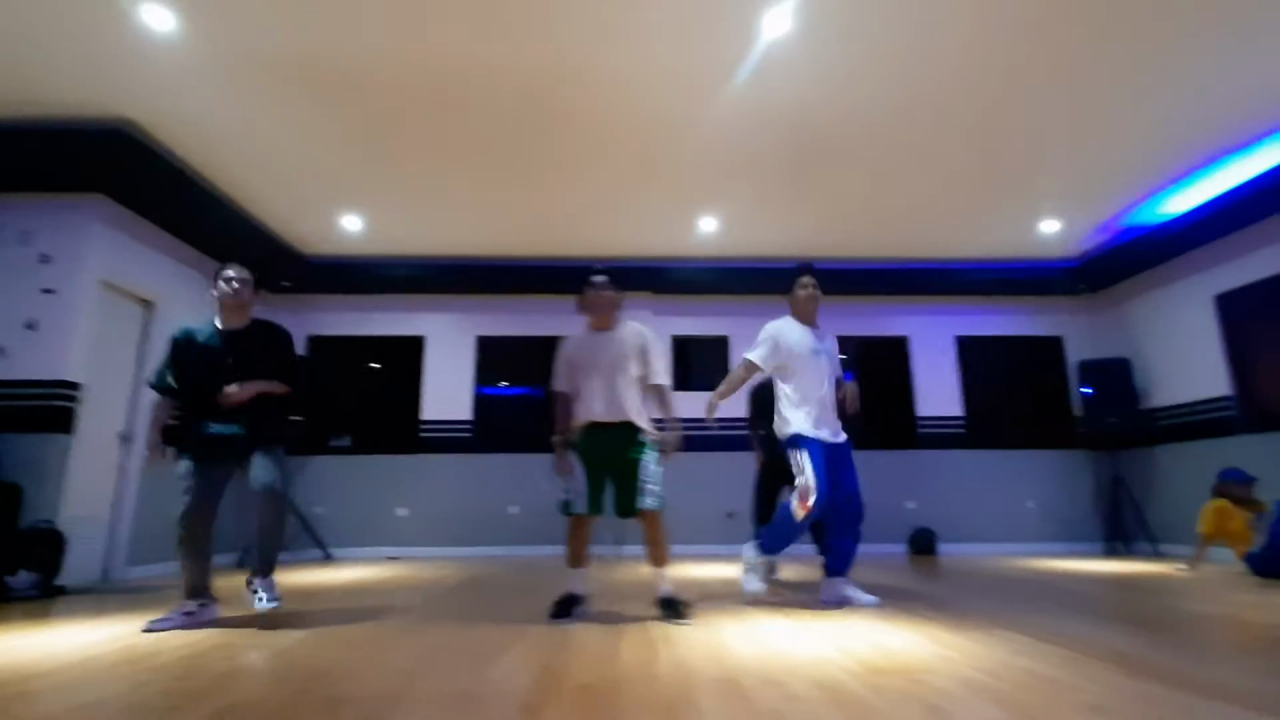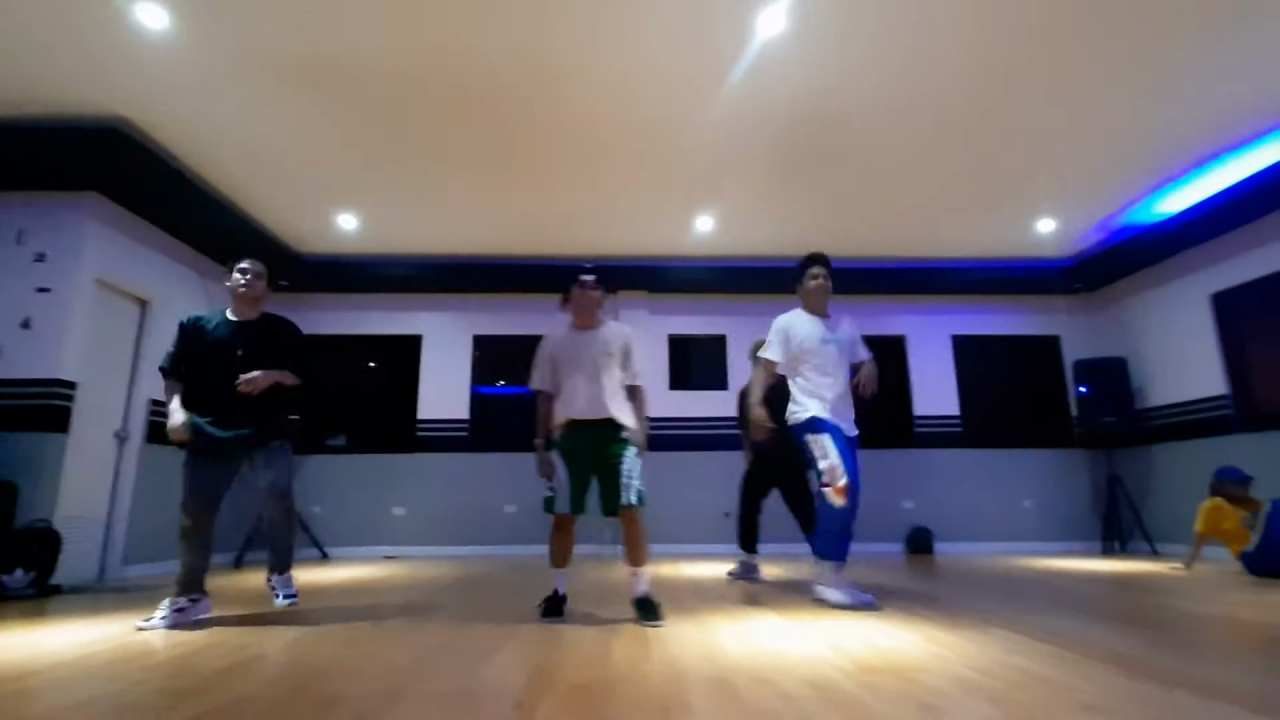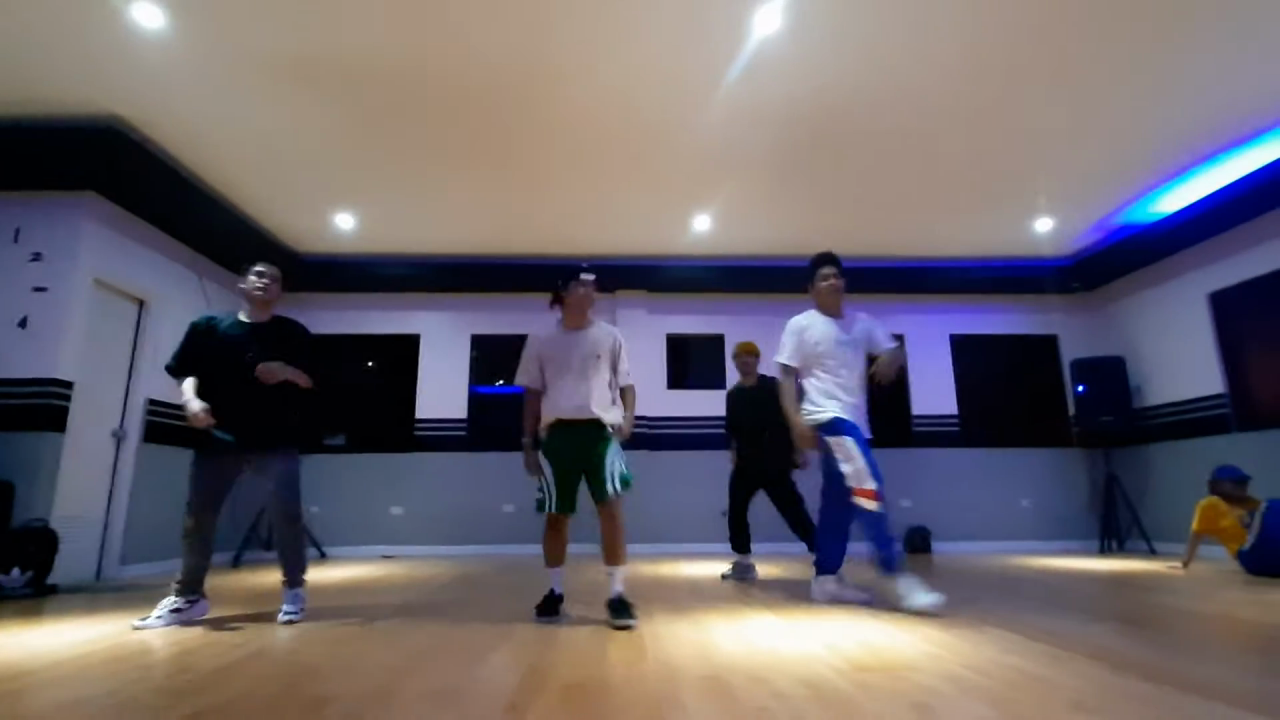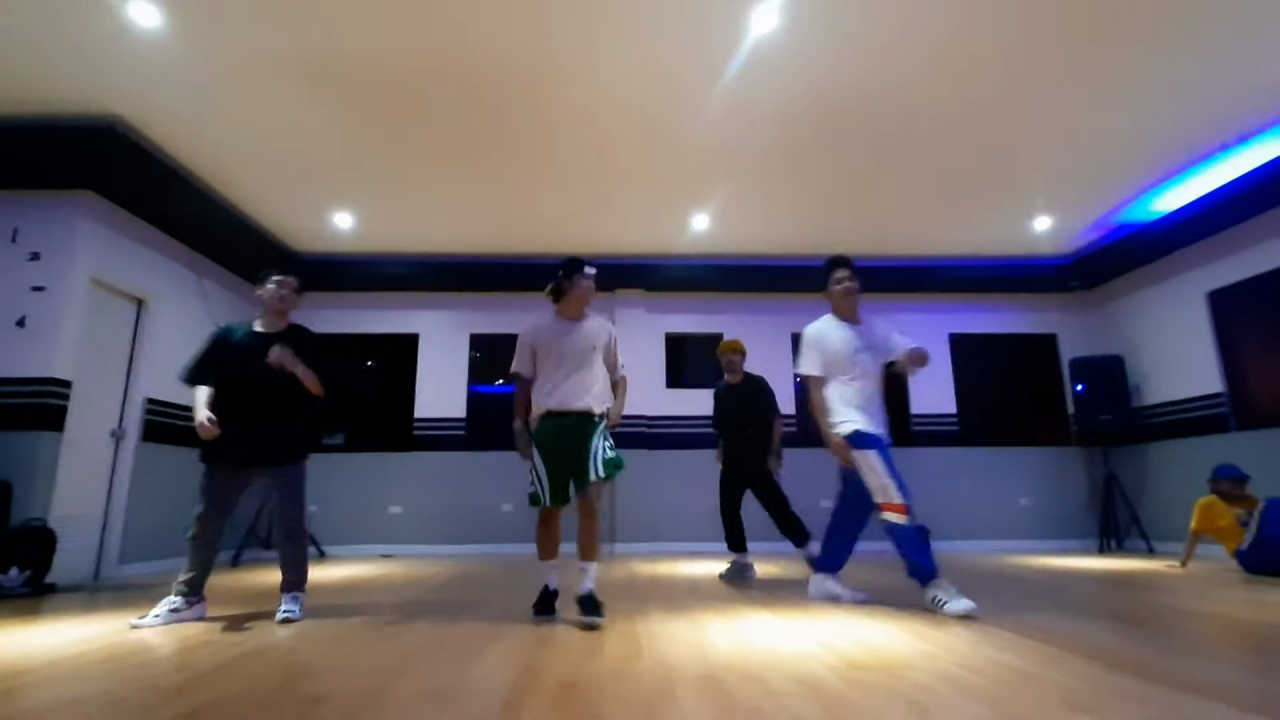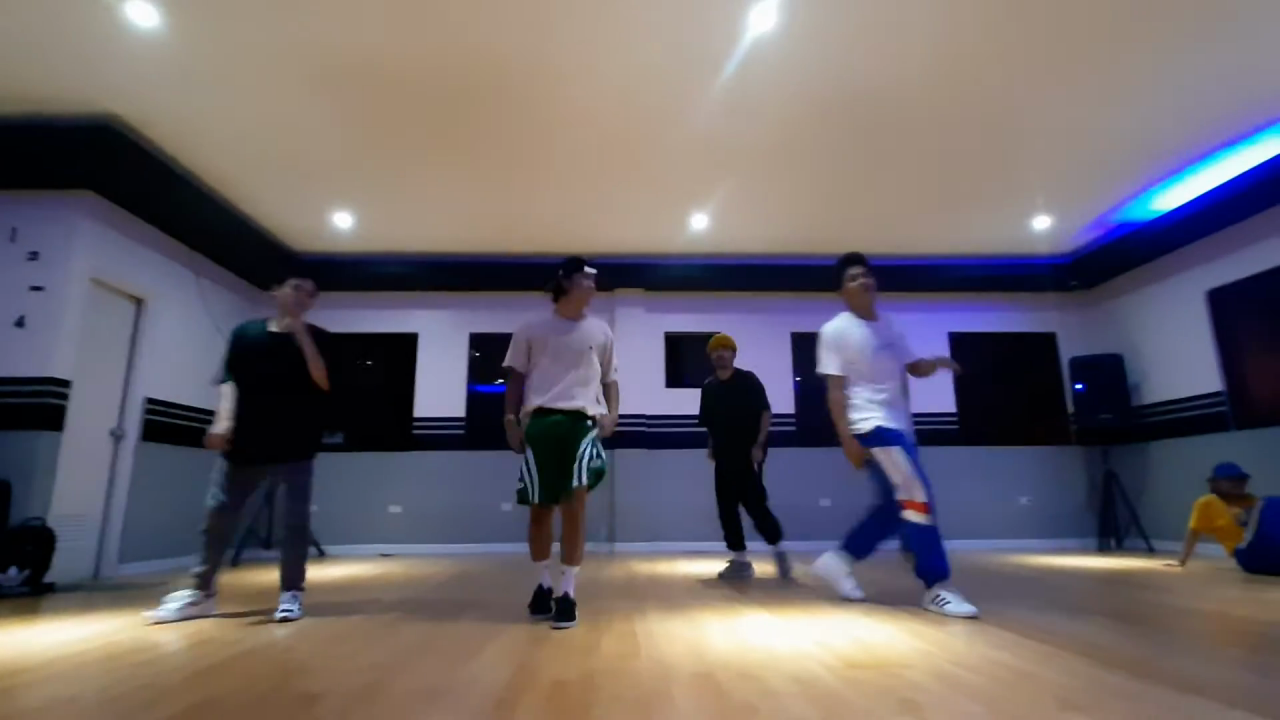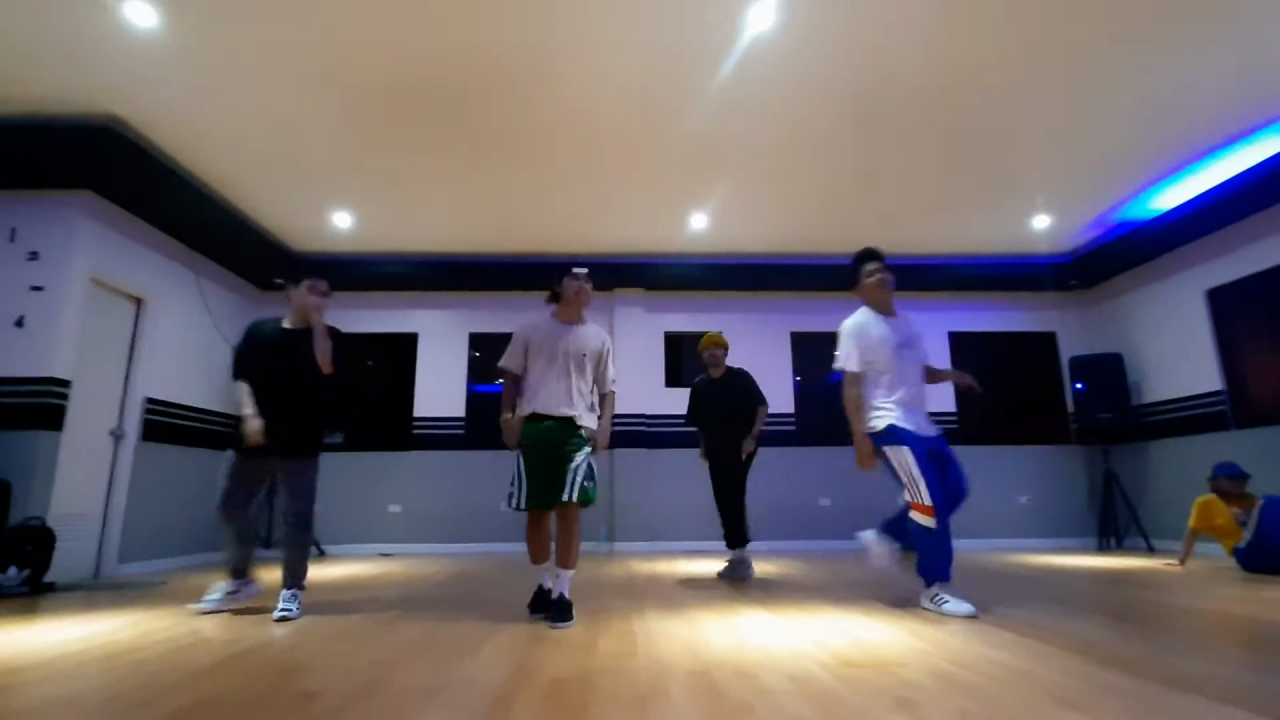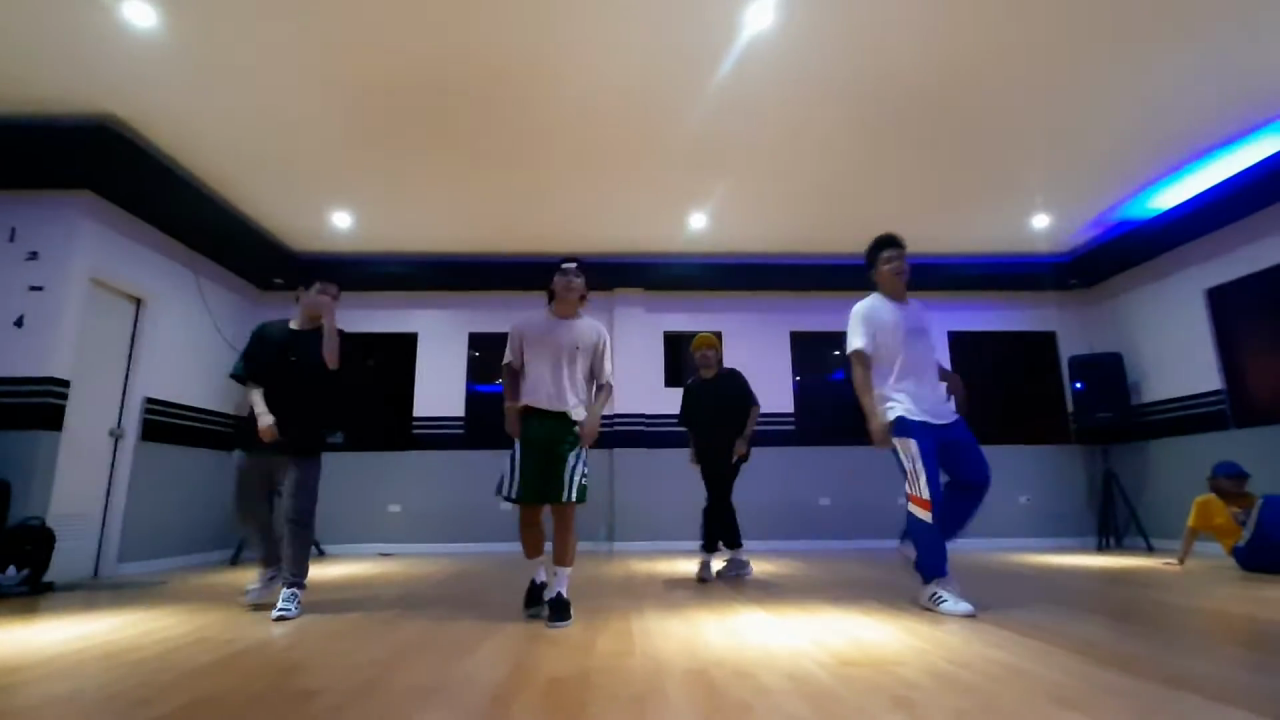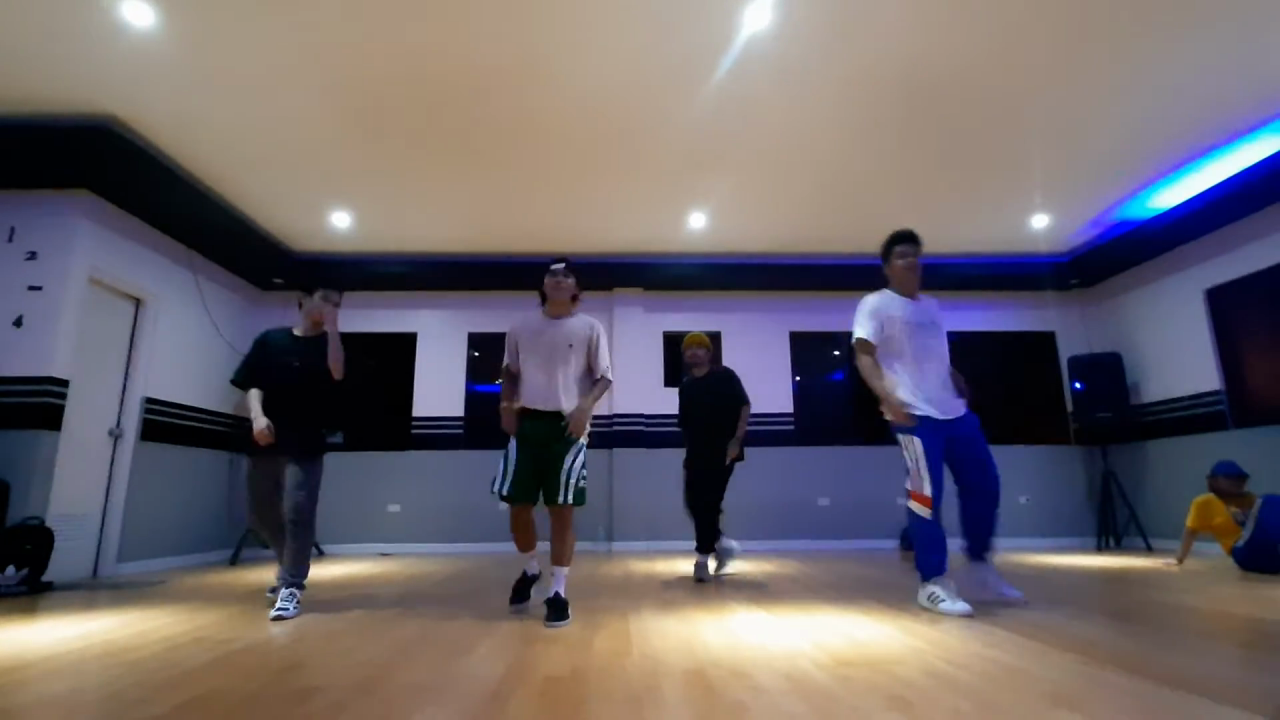
dt=0.1s
person 1, frame 1
left shoulder: (828, 337)
right shoulder: (778, 331)
right elbow: (748, 367)
left wrist: (849, 386)
right wrist: (719, 394)
left hip: (832, 432)
right hip: (800, 431)
left knee: (849, 506)
right knee: (813, 499)
left ankle: (836, 581)
right ankle: (758, 554)
person 1, frame 2
left shoulder: (844, 326)
right shoulder: (787, 324)
left elbow: (863, 361)
right elbow: (765, 368)
left wrist: (869, 372)
right wrist: (757, 410)
left hip: (845, 422)
right hip: (813, 418)
left knee: (845, 497)
right knee: (842, 483)
left ankle: (832, 578)
right ankle: (828, 570)
person 1, frame 3
left shoulder: (861, 322)
right shoulder: (800, 326)
left elbow: (894, 351)
right elbow: (787, 375)
left wrist: (889, 360)
right wrist: (796, 419)
left hip: (854, 420)
right hip: (830, 418)
left knee: (839, 503)
right knee: (868, 488)
left ankle: (826, 578)
right ankle: (897, 578)
person 1, frame 4
left shoulder: (873, 328)
right shoulder: (817, 334)
left elbow: (905, 360)
right elbow: (815, 388)
left wrist: (916, 355)
right wrist: (831, 434)
left hip: (873, 428)
right hip: (853, 430)
left knee: (853, 509)
right knee: (894, 502)
left ankle: (823, 577)
right ankle: (933, 586)
person 1, frame 5
left shoulder: (888, 326)
right shoulder: (835, 331)
left elbow: (914, 367)
right elbow: (835, 389)
left wrist: (938, 363)
right wrist: (847, 438)
left hip: (898, 425)
right hip: (873, 427)
left knee: (893, 505)
right knee: (916, 499)
left ankle: (839, 560)
right ankle: (937, 587)
person 1, frame 6
left shoulder: (905, 323)
right shoulder: (855, 327)
right elbow: (852, 386)
left wrist: (950, 375)
right wrist: (861, 439)
left hip: (922, 424)
right hip: (893, 427)
left knee: (952, 489)
right knee: (926, 501)
left ankle: (884, 538)
right ankle: (935, 587)
person 1, frame 7
left shoulder: (917, 310)
right shoulder: (866, 311)
right elbow: (860, 367)
left wrist: (950, 376)
right wrist: (874, 416)
left hip: (941, 414)
right hip: (904, 416)
left knee: (976, 477)
right knee: (926, 496)
left ankle: (923, 540)
right ankle: (934, 585)
person 1, frame 8
left shoulder: (930, 307)
right shoulder: (875, 305)
right elbow: (863, 354)
left wrist: (956, 378)
right wrist: (886, 394)
left hip: (953, 410)
right hip: (914, 412)
left knee: (983, 483)
right knee: (926, 492)
left ankle: (979, 563)
right ankle: (933, 583)
person 2, frame 1
left shoulder: (639, 336)
right shoulder: (571, 346)
left elbow: (658, 384)
right elbow: (564, 396)
left wrist: (671, 426)
right wrist: (560, 442)
left hip: (634, 433)
right hip: (590, 434)
left knee: (649, 513)
right knee: (580, 516)
left ankle: (666, 593)
right ankle: (574, 593)
person 2, frame 2
left shoulder: (620, 336)
right shoulder: (552, 344)
left elbow: (636, 387)
right elbow: (545, 397)
left wrist: (641, 425)
right wrist: (541, 444)
left hip: (615, 431)
right hip: (570, 433)
left knee: (628, 512)
right knee: (564, 516)
left ankle: (642, 593)
right ankle: (559, 592)
person 2, frame 3
left shoulder: (609, 336)
right shoulder: (540, 342)
left elbow: (625, 384)
right elbow: (532, 394)
left wrist: (628, 418)
right wrist: (528, 442)
left hip: (600, 430)
right hip: (558, 432)
left knee: (610, 508)
right knee: (556, 516)
left ankle: (617, 594)
right ankle: (554, 592)
person 2, frame 4
left shoulder: (604, 330)
right shoulder: (535, 333)
left elbow: (618, 374)
right elbow: (523, 380)
left wrist: (618, 405)
right wrist: (520, 426)
left hip: (590, 420)
right hip: (549, 424)
left knee: (589, 500)
right knee: (549, 508)
left ankle: (588, 591)
right ankle: (550, 586)
person 2, frame 5
left shoulder: (601, 332)
right shoulder: (532, 329)
left elbow: (609, 378)
right elbow: (515, 375)
left wrist: (611, 412)
right wrist: (511, 419)
left hip: (582, 422)
right hip: (540, 421)
left knee: (574, 505)
right knee: (540, 508)
left ankle: (567, 593)
right ankle: (544, 585)
person 2, frame 6
left shoulder: (598, 338)
right shoulder: (529, 331)
left elbow: (606, 388)
right elbow: (512, 375)
left wrist: (605, 424)
right wrist: (509, 415)
left hip: (577, 429)
right hip: (534, 427)
left knee: (568, 511)
right knee: (535, 512)
left ankle: (562, 595)
right ankle: (545, 586)
person 2, frame 7
left shoulder: (595, 331)
right shoulder: (526, 326)
left elbow: (604, 382)
right elbow: (512, 368)
left wrist: (594, 416)
right wrist: (510, 406)
left hip: (571, 424)
right hip: (531, 422)
left knee: (564, 508)
right knee: (528, 508)
left ankle: (560, 593)
right ankle: (539, 579)
person 2, frame 8
left shoulder: (590, 329)
right shoulder: (522, 329)
left elbow: (603, 378)
right elbow: (511, 372)
left wrist: (584, 408)
right wrist: (507, 406)
left hip: (568, 425)
right hip: (527, 421)
left knee: (562, 509)
right knee: (519, 505)
left ankle: (558, 594)
right ankle: (529, 570)
person 3, frame 1
left shoulder: (274, 336)
right shoulder: (189, 338)
left elbow: (289, 384)
right elbow: (168, 392)
left wrist: (256, 387)
right wrist: (154, 437)
left hip: (260, 438)
right hip: (204, 443)
left knee: (272, 492)
right knee: (191, 517)
left ankle: (262, 577)
right ankle: (198, 601)
person 3, frame 2
left shoulder: (282, 330)
right shoulder: (197, 327)
left elbow: (296, 378)
right elbow: (175, 375)
left wrist: (272, 376)
right wrist: (175, 409)
left hip: (266, 434)
right hip: (211, 435)
left knee: (279, 494)
right knee: (195, 514)
left ankle: (279, 575)
right ankle: (190, 596)
person 3, frame 3
left shoulder: (293, 334)
right shoulder: (209, 328)
left elbow: (309, 382)
right elbow: (186, 372)
left wrist: (286, 371)
right wrist: (191, 399)
left hip: (275, 438)
right hip: (218, 437)
left knee: (286, 508)
right knee: (198, 514)
left ankle: (293, 587)
right ankle: (188, 597)
person 3, frame 4
left shoulder: (305, 342)
right shoulder: (228, 337)
left elbow: (319, 390)
right elbow: (204, 379)
left wrist: (293, 366)
right wrist: (201, 409)
left hip: (285, 449)
right hip: (231, 447)
left knee: (290, 522)
right knee: (206, 519)
left ankle: (292, 593)
right ankle: (188, 597)
person 3, frame 5
left shoulder: (316, 339)
right shoulder: (246, 334)
left elbow: (323, 382)
right elbow: (231, 379)
left wrist: (302, 335)
right wrist: (224, 418)
left hip: (294, 446)
right hip: (246, 442)
left knee: (295, 520)
right knee: (219, 513)
left ankle: (292, 592)
right ankle: (200, 592)
person 3, frame 6
left shoulder: (327, 335)
right shoulder: (258, 331)
left elbow: (325, 368)
right elbow: (243, 378)
left wrist: (317, 318)
right wrist: (250, 415)
left hip: (300, 442)
right hip: (256, 437)
left knee: (297, 515)
right knee: (232, 505)
left ankle: (292, 590)
right ankle: (239, 580)
person 3, frame 7
left shoulder: (330, 337)
right shoulder: (267, 333)
left elbow: (332, 363)
right elbow: (251, 379)
left wrist: (328, 318)
right wrist: (261, 412)
left hip: (303, 440)
right hip: (263, 436)
left knee: (298, 514)
right knee: (248, 505)
left ankle: (292, 588)
right ankle: (272, 570)
person 3, frame 8
left shoulder: (331, 344)
right shoulder: (269, 340)
left elbow: (337, 373)
right elbow: (252, 383)
left wrist: (331, 328)
right wrist: (257, 415)
left hip: (304, 443)
right hip: (266, 441)
left knee: (298, 513)
right knee: (262, 514)
left ankle: (291, 588)
right ankle: (286, 574)
person 4, frame 1
right shoulder: (761, 390)
right elbow: (754, 426)
right wrist: (759, 451)
right hip: (772, 458)
right knee: (764, 509)
right ankle: (767, 561)
person 4, frame 2
left shoulder: (789, 387)
right shoulder: (747, 392)
right wrist: (748, 451)
left hip: (789, 460)
right hip: (761, 461)
left knee: (804, 510)
right knee: (748, 508)
right ankle: (749, 562)
person 4, frame 3
left shoulder: (772, 386)
right shoulder: (733, 394)
left wrist: (798, 451)
right wrist: (734, 451)
left hip: (774, 461)
right hip: (746, 462)
left knee: (792, 510)
right knee: (736, 511)
right ankle: (744, 562)
person 4, frame 4
left shoulder: (757, 385)
right shoulder: (719, 392)
left elbow: (776, 419)
left wrist: (774, 453)
right wrist: (721, 449)
left hip: (758, 458)
right hip: (733, 459)
left knee: (777, 507)
right knee: (729, 509)
left ankle: (808, 550)
right ankle: (741, 561)
person 4, frame 5
left shoulder: (747, 380)
right shoulder: (708, 387)
left elbow: (765, 412)
left wrist: (759, 444)
right wrist: (711, 446)
left hip: (745, 454)
right hip: (723, 456)
left knee: (754, 502)
right knee: (726, 508)
left ankle: (778, 549)
right ankle: (740, 561)
person 4, frame 6
left shoulder: (740, 377)
right shoulder: (699, 386)
left elbow: (762, 407)
right elbow: (698, 421)
left wrist: (752, 436)
right wrist: (703, 446)
left hip: (738, 449)
right hip: (716, 452)
left knee: (732, 499)
right knee: (727, 502)
left ankle: (739, 555)
right ankle: (741, 559)
person 4, frame 7
left shoulder: (733, 378)
right shoulder: (692, 387)
left elbow: (754, 408)
right elbow: (690, 423)
left wrist: (744, 438)
right wrist: (694, 448)
left hip: (730, 451)
right hip: (707, 453)
left knee: (716, 503)
right knee: (720, 503)
left ankle: (707, 558)
right ankle: (738, 559)
person 4, frame 8
left shoulder: (725, 377)
right shoulder: (686, 387)
left elbow: (744, 408)
left wrist: (736, 441)
right wrist: (688, 452)
left hip: (723, 452)
right hip: (697, 453)
left knee: (707, 503)
right knee: (694, 502)
left ankle: (702, 558)
right ankle: (723, 544)
